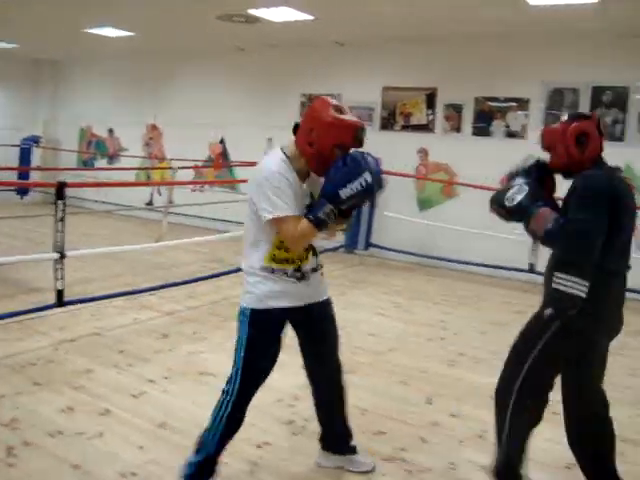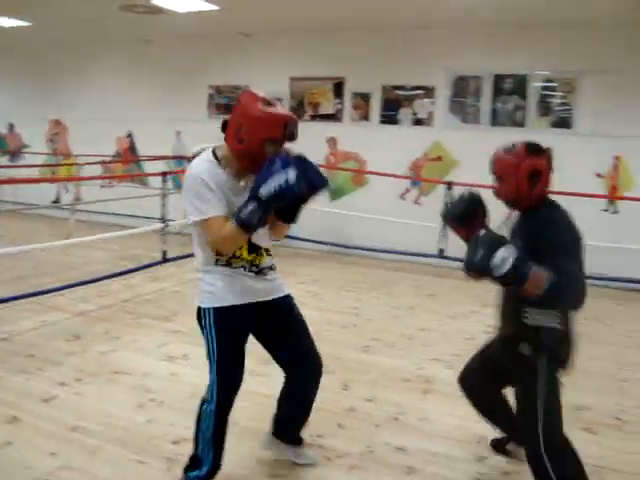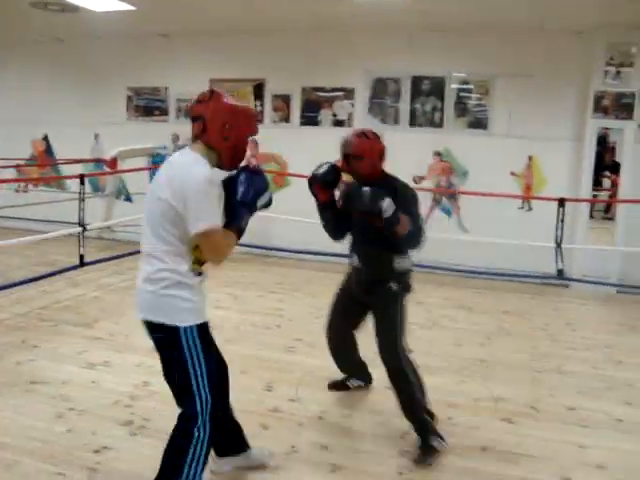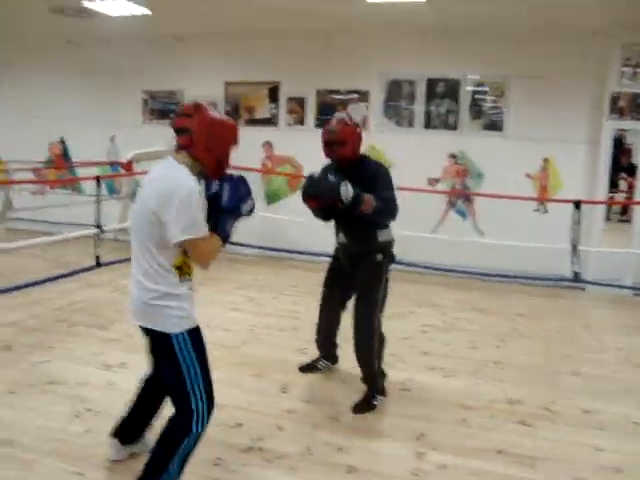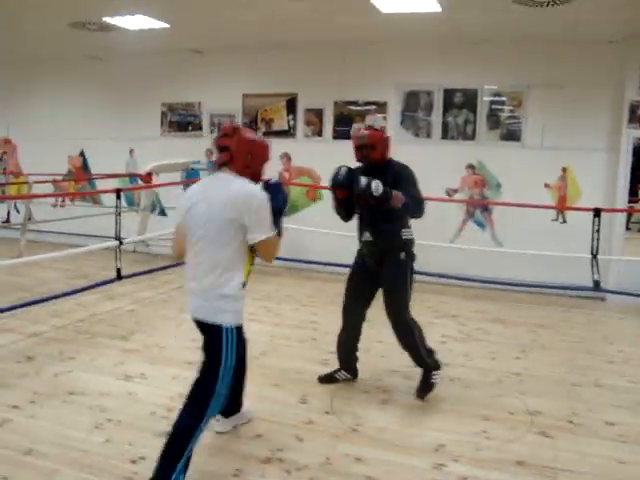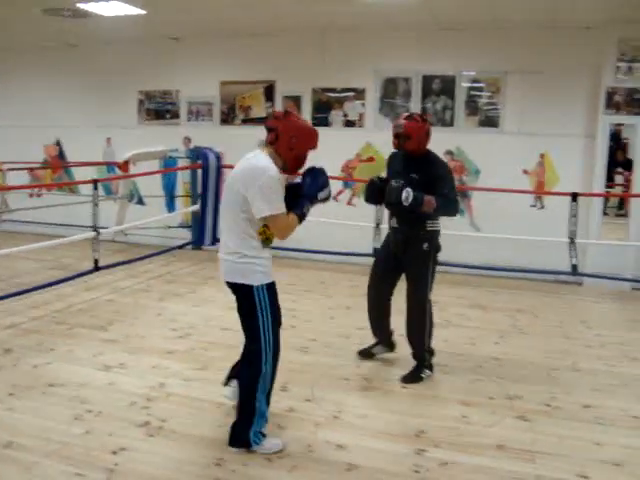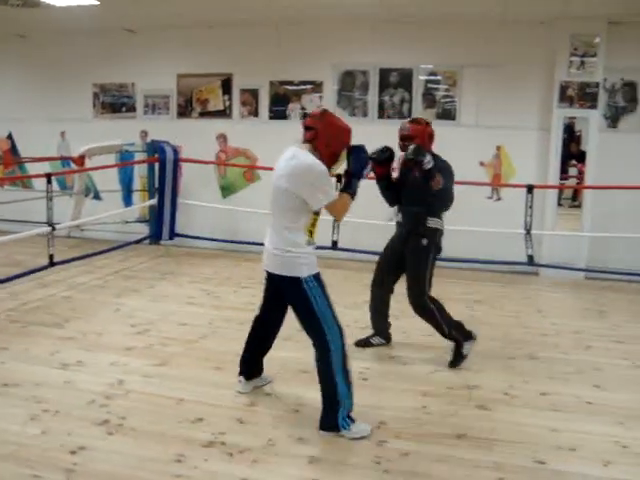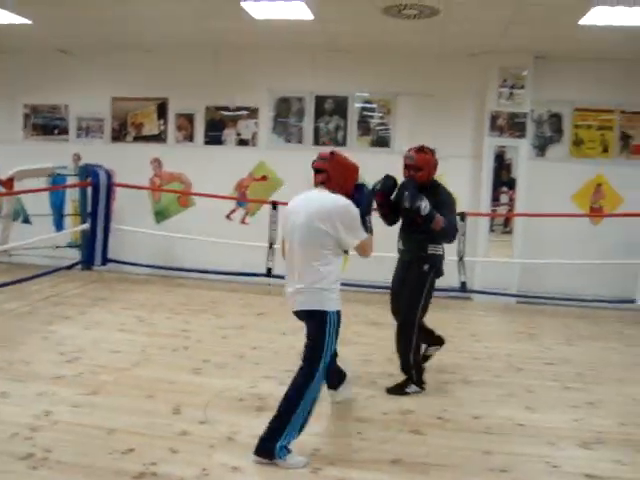
dt=0.5s
person 1, frame 1
left shoulder: (309, 171)
right shoulder: (274, 172)
left elbow: (324, 230)
right elbow: (294, 238)
left wrist: (345, 200)
right wrist: (334, 198)
left hip: (311, 292)
right hip: (267, 295)
left knee: (328, 374)
right knee: (243, 385)
left ankle: (336, 448)
person 1, frame 2
left shoulder: (263, 168)
right shoulder: (203, 173)
left elbow: (276, 231)
right elbow: (224, 240)
left wrist: (290, 199)
right wrist: (259, 199)
left hip: (265, 288)
right hip: (224, 295)
left knee: (306, 367)
right knee: (223, 388)
left ankle: (286, 436)
person 1, frame 3
left shoulder: (180, 164)
right shoulder: (199, 174)
right elbow: (215, 251)
left wrist: (235, 204)
right wrist: (245, 206)
left hip: (165, 298)
right hip: (173, 306)
left knee: (214, 374)
right knee: (201, 408)
person 1, frame 4
left shoulder: (161, 173)
right shoulder: (184, 186)
right elbow: (202, 255)
left wrist: (211, 207)
right wrist: (229, 216)
left hip: (148, 301)
right hip: (169, 310)
left knee: (166, 374)
right knee: (196, 409)
left ankle: (126, 437)
person 1, frame 5
left shoulder: (196, 190)
right shoulder: (251, 195)
left elbow: (180, 249)
right elbow: (268, 253)
right wrist: (275, 213)
left hip: (199, 301)
right hip: (222, 306)
left knee: (235, 354)
right knee: (205, 399)
left ankle: (229, 411)
person 1, frame 6
left shoulder: (252, 161)
right shoulder: (265, 172)
right elbow: (280, 227)
left wrist: (292, 195)
right wrist: (311, 196)
left hip: (236, 265)
right hip: (251, 270)
left knee: (264, 330)
right knee: (261, 347)
left ankle: (239, 379)
right ankle: (247, 433)
person 1, frame 7
left shoulder: (289, 157)
right shoulder: (312, 167)
right elbow: (338, 211)
left wrist: (342, 173)
right wrist: (354, 176)
left hip: (275, 258)
right hip: (297, 265)
left knee: (269, 317)
right knee: (328, 336)
left ankle: (249, 374)
right ankle: (337, 417)
person 1, frame 8
left shoulder: (296, 204)
right shoulder: (342, 207)
left elbow: (286, 252)
right elbow: (365, 249)
right wrist: (365, 212)
left hip: (297, 295)
right hip: (321, 299)
left knee: (325, 348)
right knee: (314, 368)
left ankle: (337, 383)
right ankle: (273, 445)
person 2, frame 1
left shoulder: (591, 184)
right shoulder: (610, 183)
left elbow: (577, 247)
left wrist: (530, 208)
right wrist: (541, 207)
left hip: (572, 307)
right hip: (593, 305)
left knee: (517, 392)
right knee: (587, 399)
person 2, frame 2
left shoulder: (558, 227)
right shoulder: (528, 217)
left elbow: (570, 295)
right elbow: (492, 259)
left wrist: (517, 269)
right wrist: (474, 232)
left hip: (540, 341)
right hip: (517, 332)
left knee: (542, 432)
right knee: (474, 381)
right ankle: (520, 436)
person 2, frame 3
left shoulder: (399, 191)
right shoulder: (353, 189)
left elbow: (414, 238)
right elbow: (337, 231)
left wrist: (388, 214)
right wrist: (324, 197)
left hip: (389, 279)
right hip: (360, 274)
left knee: (393, 353)
right knee: (337, 331)
left ankle: (428, 432)
right ankle: (358, 375)
person 2, frame 4
left shoulder: (373, 170)
right shoulder: (328, 172)
left elbow: (389, 210)
right elbow: (327, 215)
left wrist: (353, 197)
right wrist: (314, 200)
left hip: (375, 253)
right hip: (345, 250)
left knee: (366, 319)
right knee: (329, 306)
left ankle: (375, 386)
right ankle: (327, 355)
person 2, frame 5
left shoulder: (399, 172)
right shoulder: (356, 175)
left elbow: (417, 208)
right elbow: (346, 215)
left wrist: (383, 193)
right wrist: (340, 192)
left hip: (397, 252)
right hip: (368, 251)
left knee: (399, 314)
right knee: (352, 310)
left ankle: (429, 366)
right ankle: (347, 367)
person 2, frame 6
left shoulder: (436, 167)
right shoulder: (395, 159)
left elbow: (451, 206)
left wrist: (414, 198)
right wrist: (377, 192)
left hip: (422, 240)
right hip: (395, 235)
left knee: (417, 300)
right knee: (377, 291)
left ankle: (423, 362)
right ankle: (383, 341)
person 2, frame 7
left shoulder: (439, 166)
right shoulder: (408, 164)
left elbow: (445, 203)
right elbow: (394, 199)
left wrist: (429, 171)
right wrist: (381, 172)
left hip: (425, 236)
right hip: (404, 232)
left knee: (419, 296)
right knee: (380, 283)
left ankle: (461, 337)
right ankle: (381, 333)
person 2, frame 8
left shoulder: (442, 196)
right shoulder: (405, 187)
left elbow: (451, 233)
right elbow: (390, 219)
left wrist: (426, 211)
right wrist: (381, 198)
left hip: (427, 262)
right hip: (406, 257)
left knee: (408, 316)
right knee: (400, 310)
left ankle: (414, 379)
right ankle: (432, 340)
